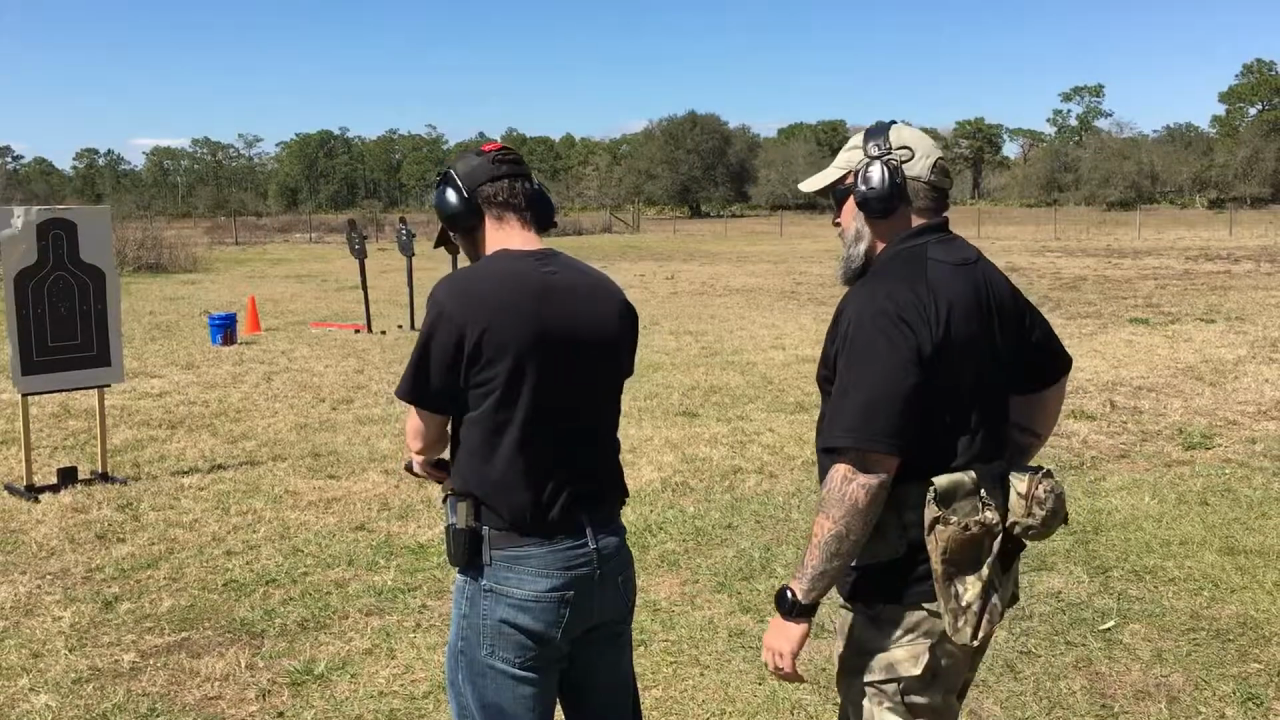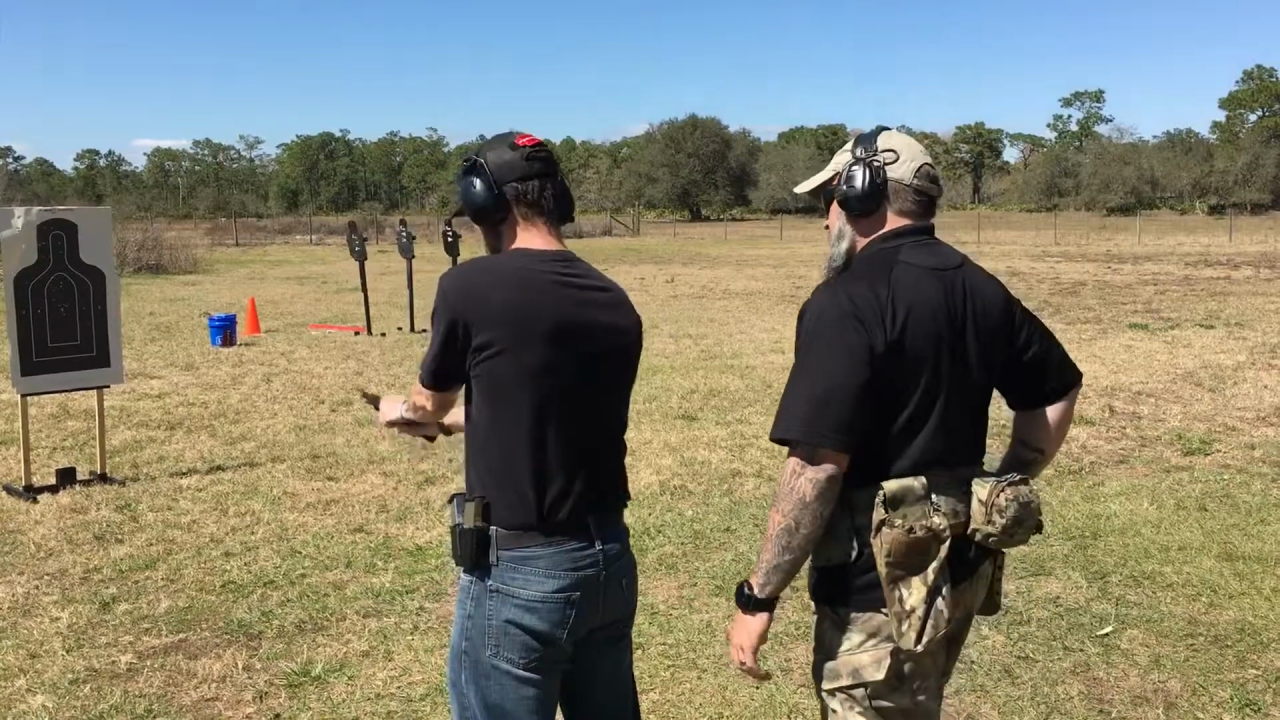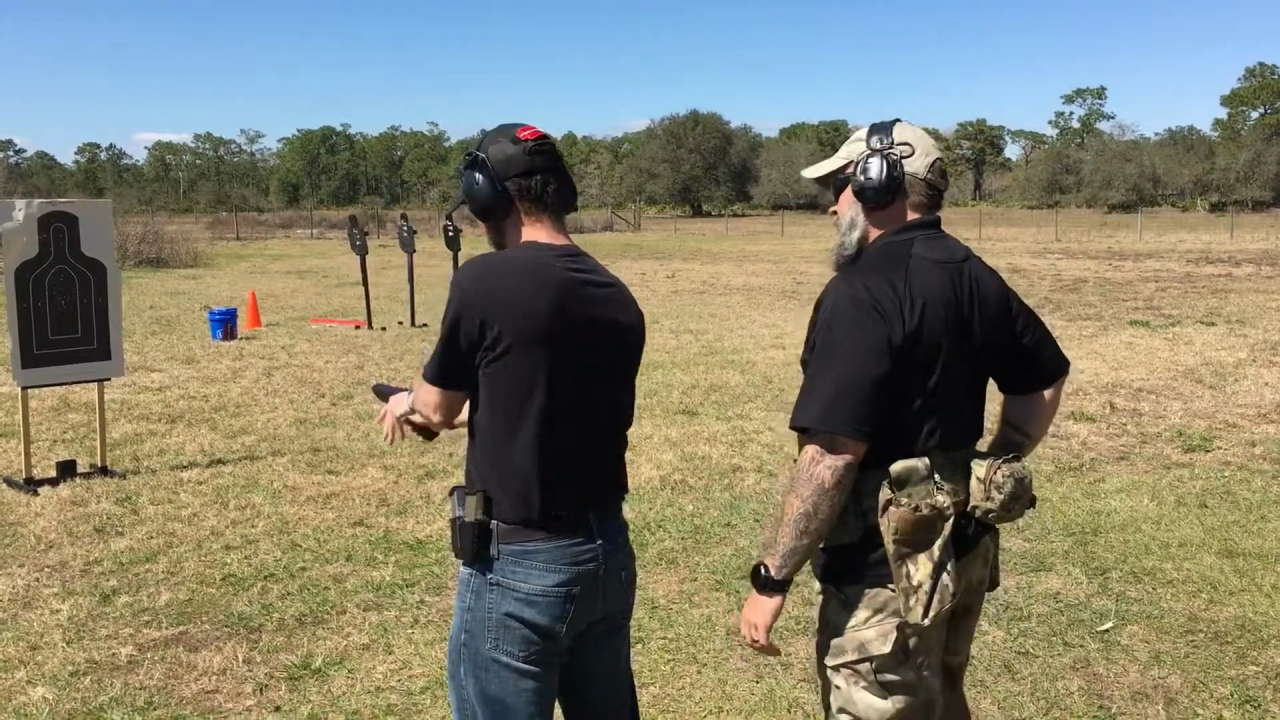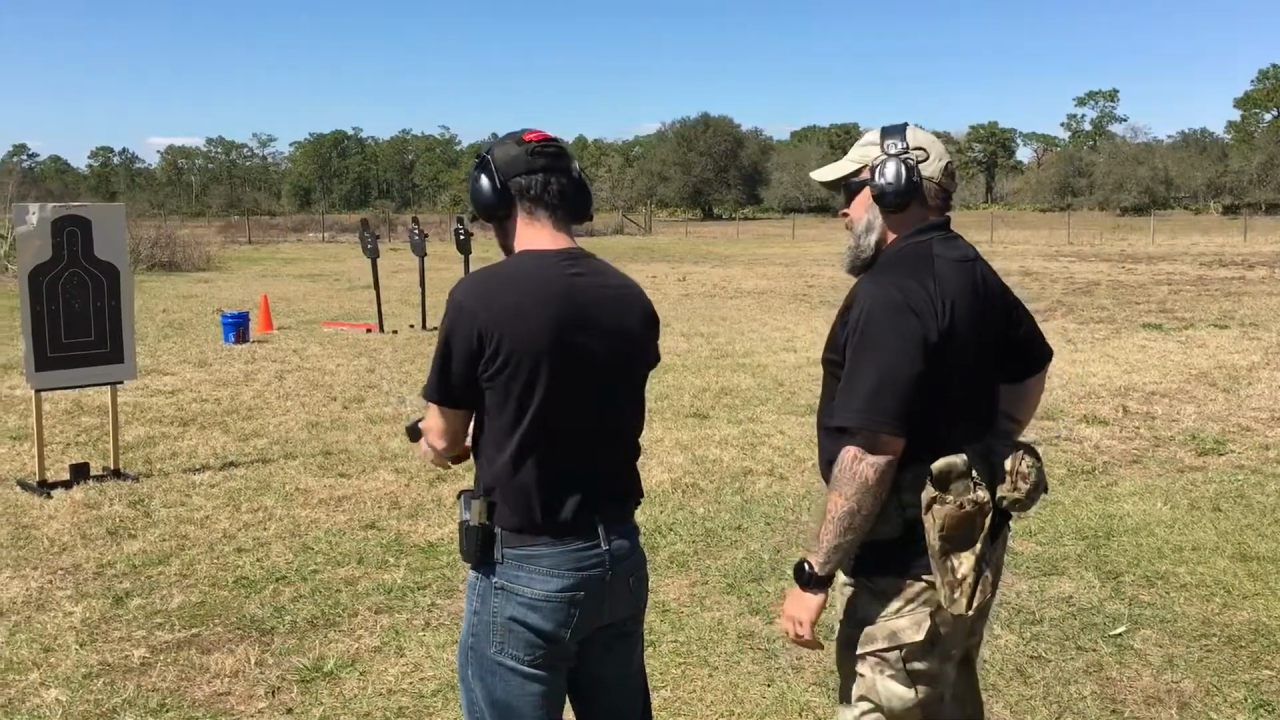
dt=0.4s
person 1, frame 1
left shoulder: (882, 302)
right shoulder: (980, 275)
left elbow: (864, 468)
right elbow: (1047, 378)
left wrist: (797, 603)
left hip: (913, 580)
person 1, frame 2
left shoulder: (847, 300)
right shoulder: (977, 287)
left elbow: (816, 465)
right elbow: (1057, 392)
left wrist: (757, 595)
right wrist: (999, 490)
left hip: (883, 580)
right hip: (961, 558)
person 1, frame 3
left shoulder: (862, 291)
right shoulder: (975, 276)
left elbow: (833, 452)
right elbow: (1044, 380)
left wrist: (770, 579)
left hip: (887, 561)
right hip: (961, 541)
person 1, frame 4
left shoulder: (890, 292)
right shoulder: (975, 272)
left elbow: (872, 449)
right elbow: (1029, 370)
left wrist: (813, 575)
left hip: (911, 556)
person 2, frame 1
left shoulder: (461, 296)
right shoulder: (608, 296)
left elbow: (423, 440)
left wrist: (441, 461)
left hip: (511, 569)
right hip: (605, 554)
person 2, frame 2
left shoulder: (471, 288)
right shoulder: (617, 305)
left elbow: (431, 402)
left wrist: (404, 409)
right wrist: (443, 420)
left hip: (518, 571)
right hip: (609, 558)
person 2, frame 3
left shoulder: (485, 281)
right shoulder: (620, 298)
left elbow: (438, 407)
left wrist: (406, 404)
right wrist: (433, 410)
left hip: (519, 564)
right hip: (607, 551)
person 2, frame 4
left shoulder: (482, 295)
right shoulder: (632, 299)
left elbow: (444, 440)
left wrist: (436, 441)
left hip: (525, 568)
right hip: (618, 555)
